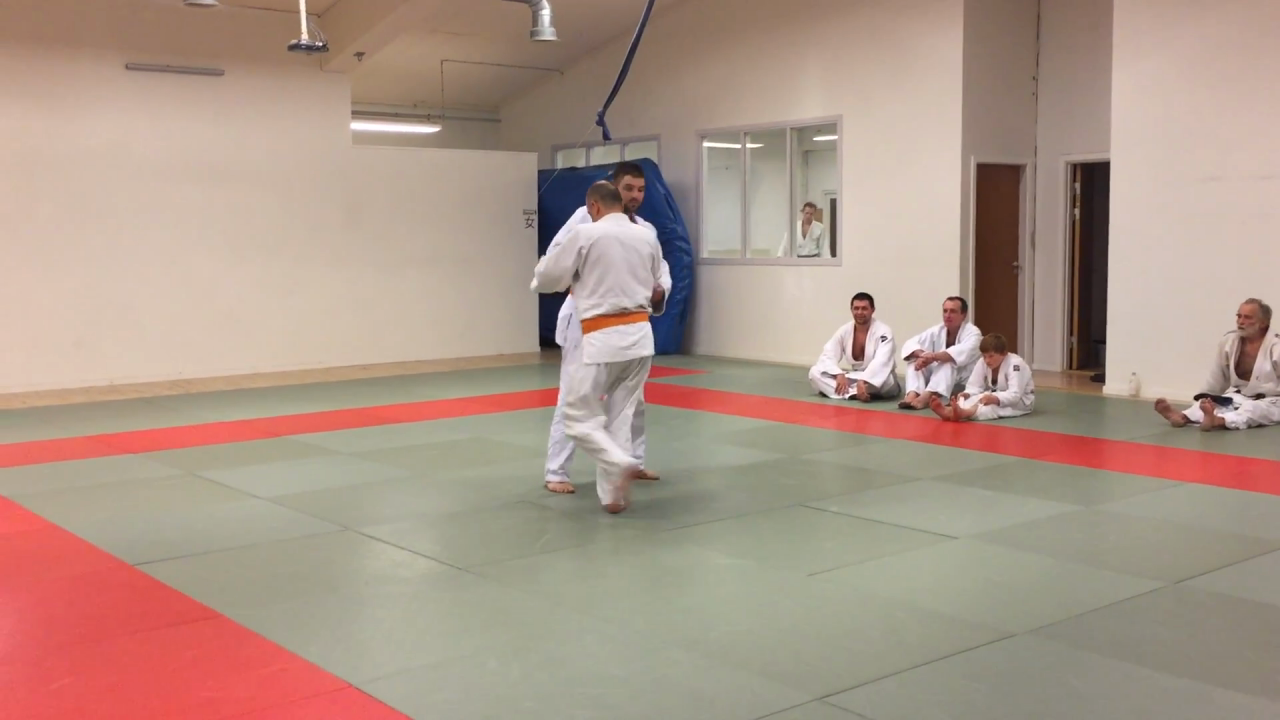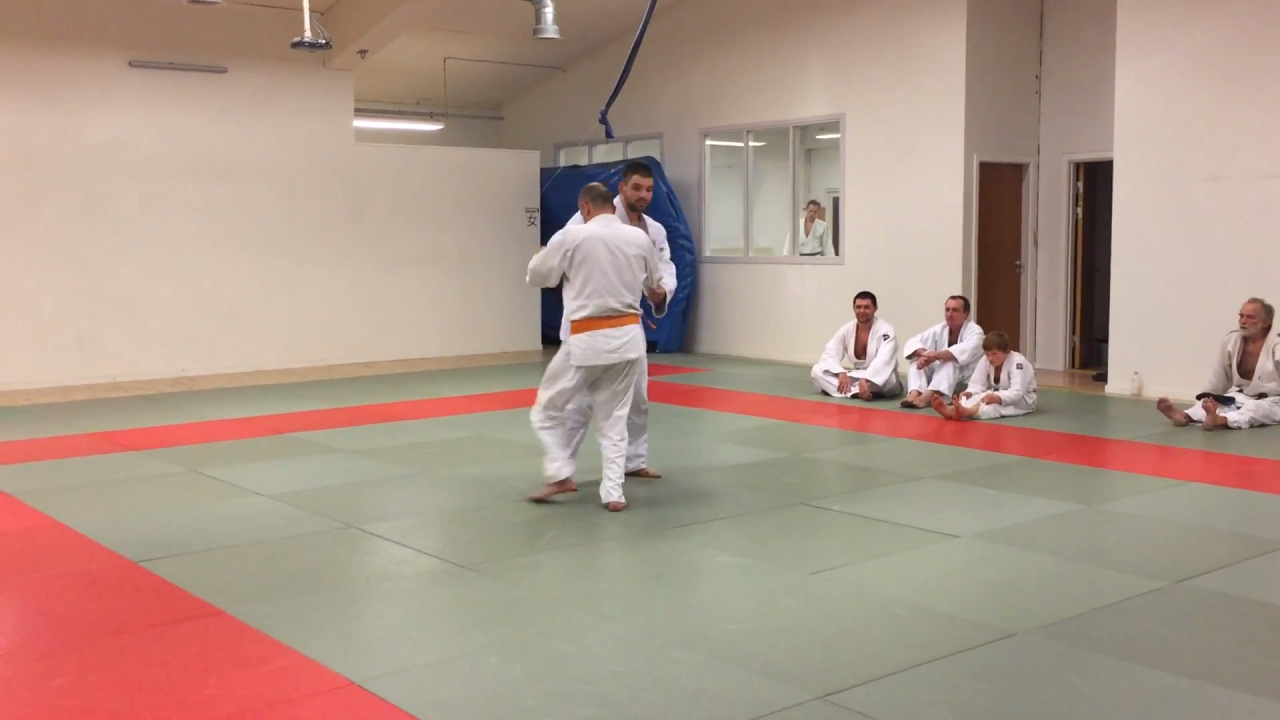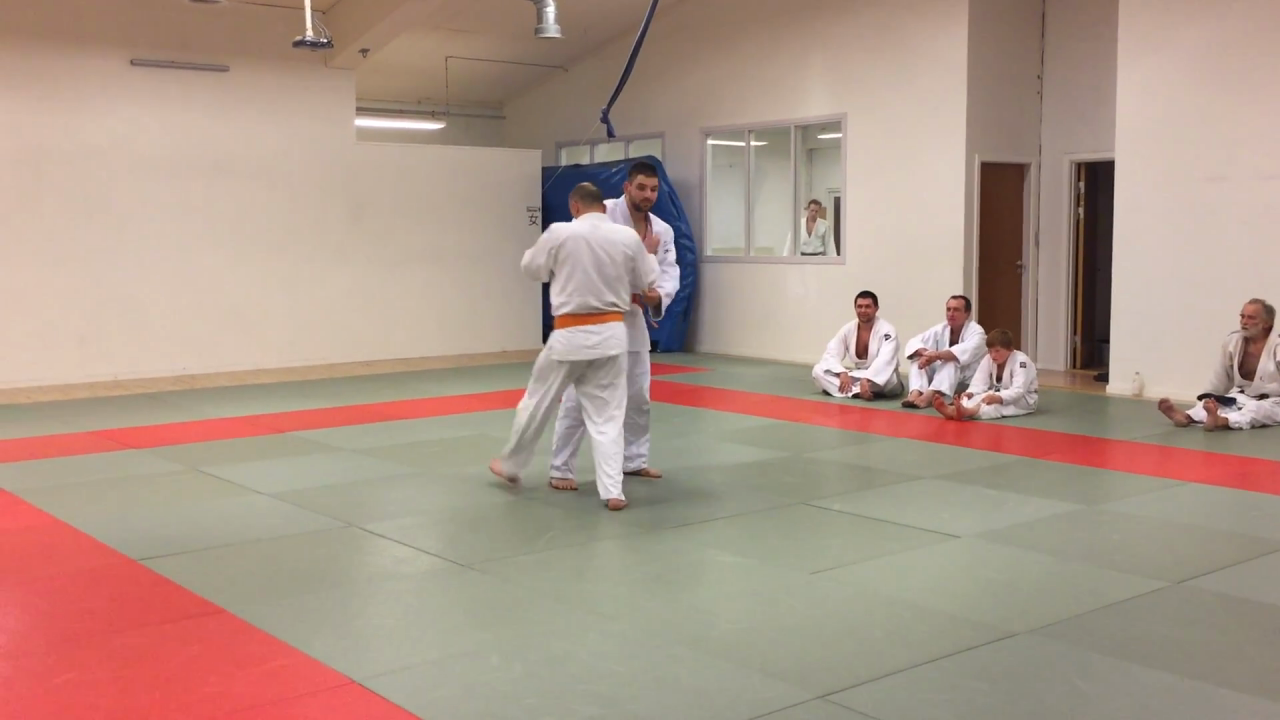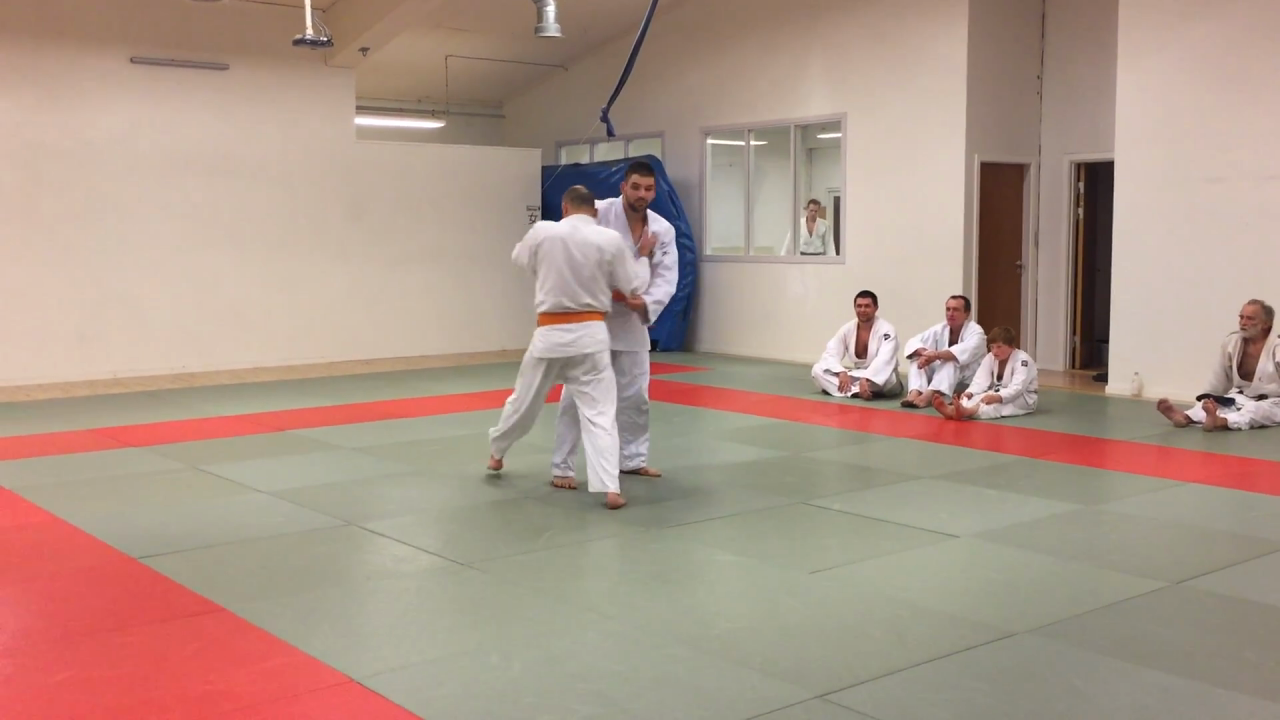
dt=0.1s
person 1, frame 1
left shoulder: (585, 235)
right shoulder: (648, 236)
left elbow: (547, 277)
left hip: (603, 339)
right hip: (640, 334)
left knee: (578, 417)
right knee: (619, 417)
left ankle: (621, 467)
right ankle: (613, 493)
person 1, frame 2
left shoulder: (572, 236)
right shoulder: (638, 237)
left elbow: (538, 275)
right elbow: (653, 287)
left wrist: (551, 259)
left hip: (587, 340)
right hip: (628, 337)
left knee: (548, 410)
right knee: (613, 420)
left ankle: (560, 474)
right ankle: (614, 493)
person 1, frame 3
left shoulder: (560, 233)
right shoulder: (629, 237)
left elbow: (531, 268)
right elbow: (648, 284)
right wrist: (649, 254)
left hip: (570, 336)
right hip: (611, 334)
left knee: (536, 405)
right knee: (608, 418)
left ankle: (511, 466)
right ankle: (612, 491)
person 1, frame 4
left shoulder: (542, 232)
right shoulder: (610, 240)
left elbow: (520, 257)
right elbow: (635, 287)
right wrist: (643, 255)
left hip: (549, 333)
right hip: (590, 334)
left knee: (522, 403)
right knee: (600, 413)
left ankle: (497, 456)
right ankle: (609, 488)
person 2, frame 1
left shoulder: (644, 229)
right shoulder: (589, 216)
left elbow: (658, 269)
left wrist: (660, 288)
left ankle: (631, 462)
right ankle: (556, 472)
person 2, frame 2
left shoulder: (654, 230)
left elbow: (665, 269)
left wrist: (663, 289)
left knee: (636, 396)
right knee: (581, 397)
left ankle: (634, 460)
person 2, frame 3
left shoulder: (662, 230)
right shoulder: (601, 213)
left elbow: (669, 271)
left wrist: (658, 295)
left hip: (632, 318)
left knee: (637, 397)
right knee: (579, 396)
left ankle: (634, 461)
right ankle: (560, 469)
person 2, frame 4
left shoulder: (662, 230)
right shoulder: (599, 213)
left elbow: (666, 277)
left wrist: (645, 303)
left hip: (631, 318)
left knee: (635, 395)
left ankle: (633, 459)
right ankle: (563, 467)
